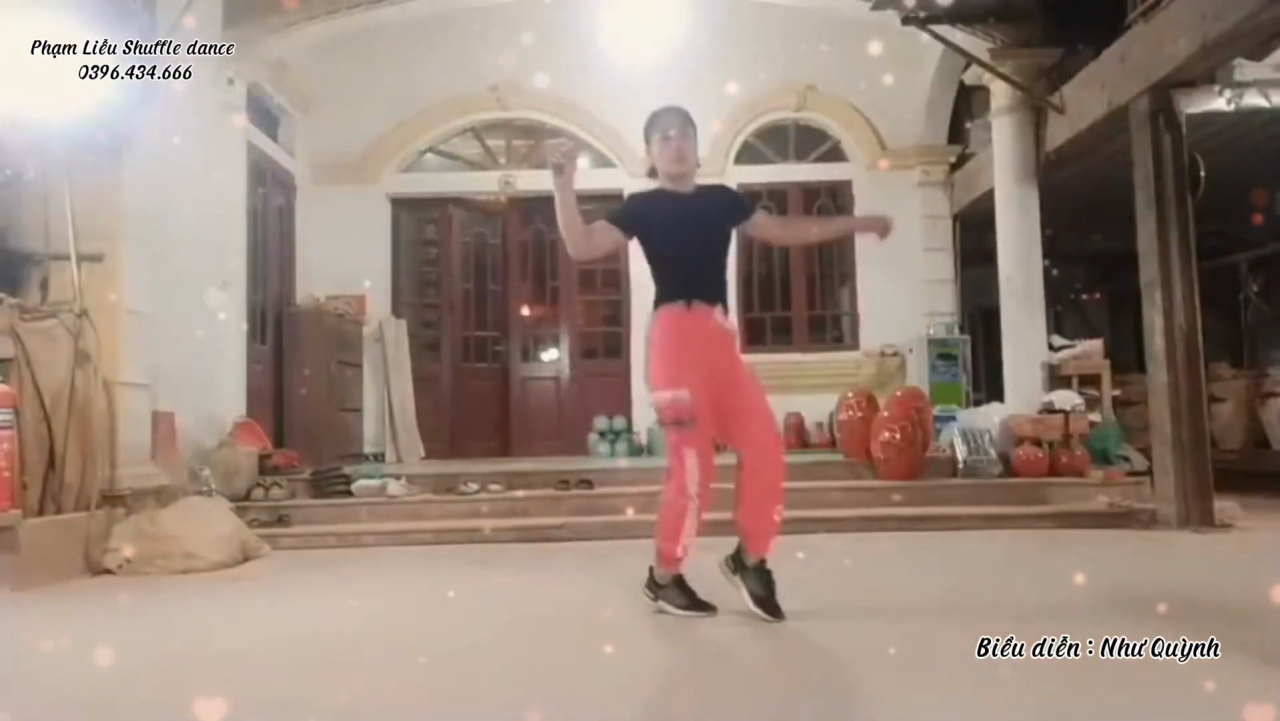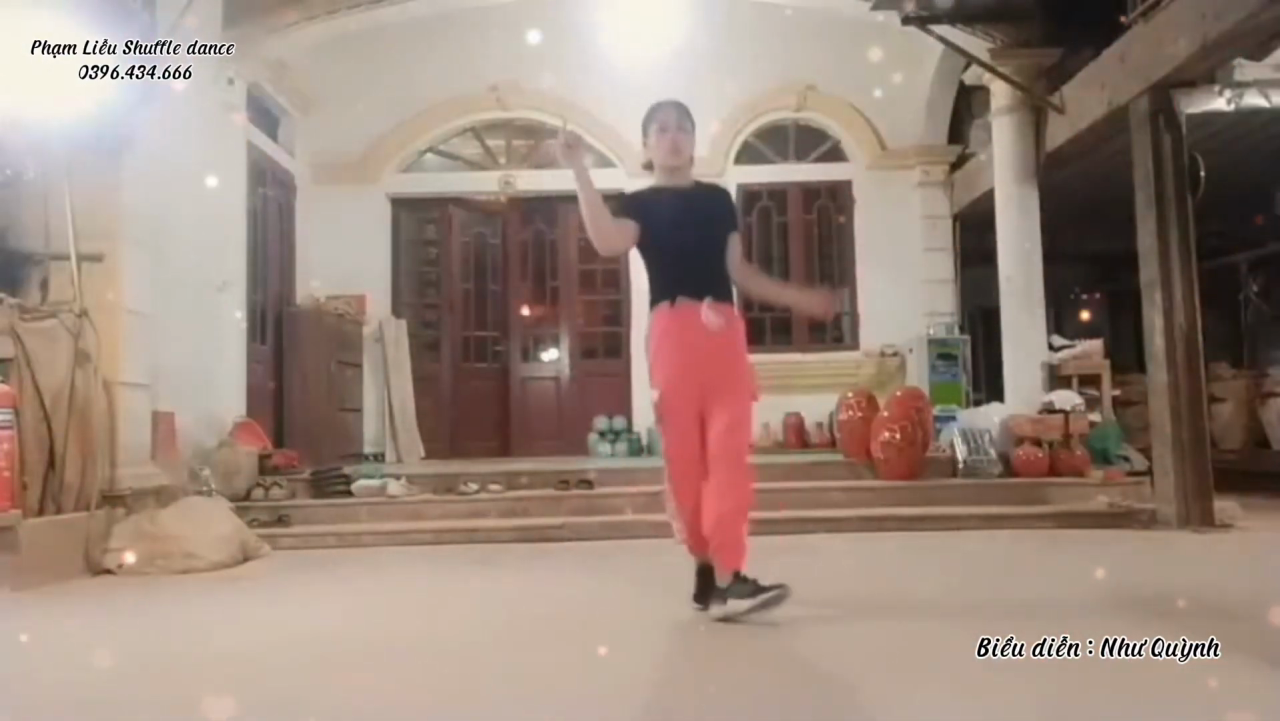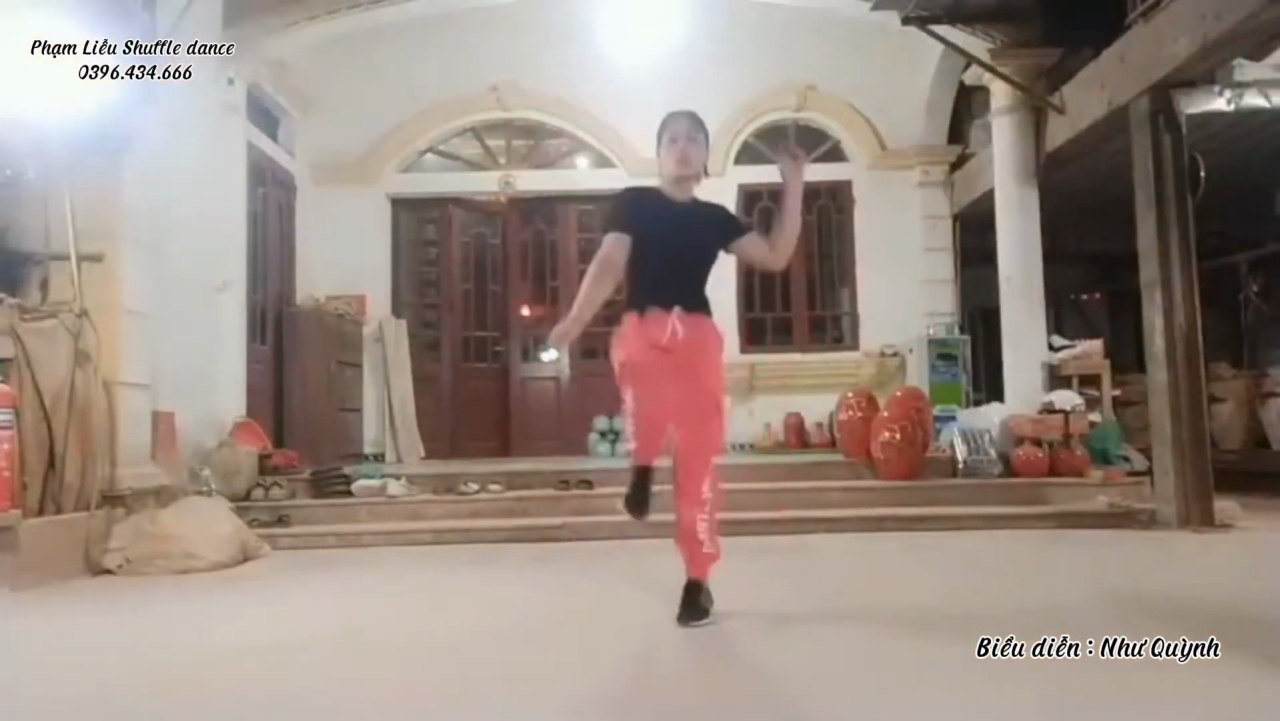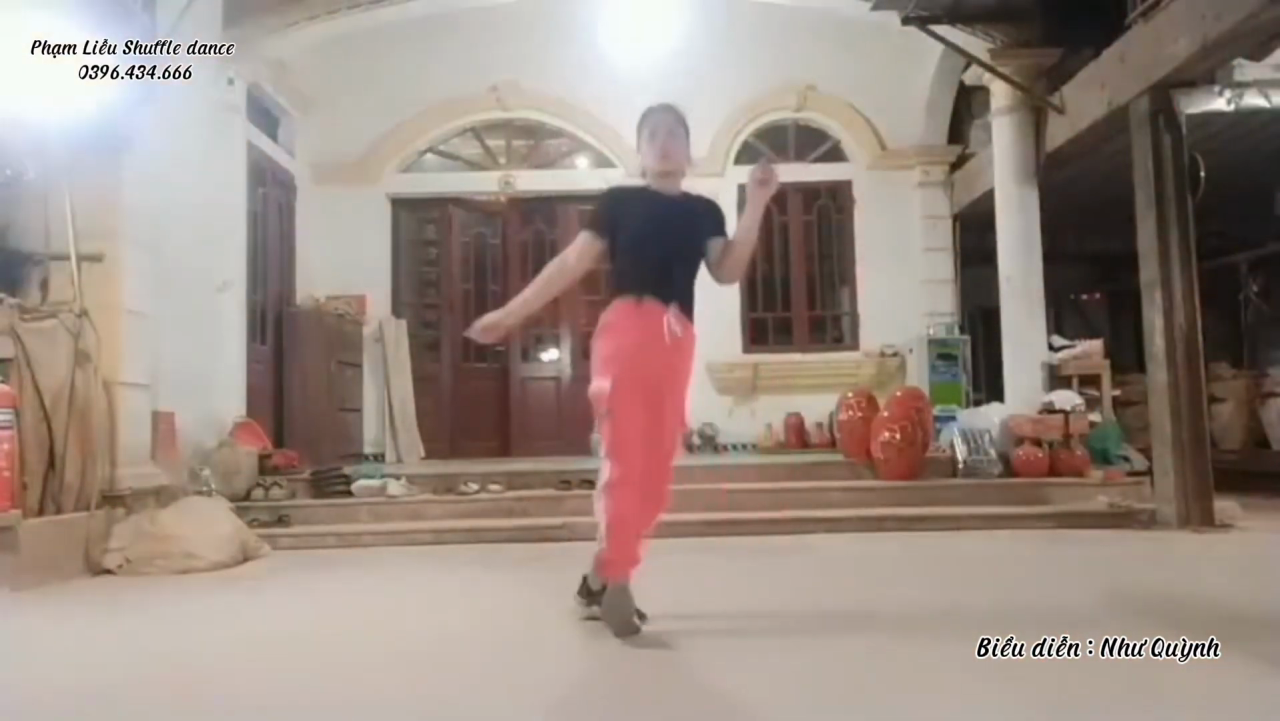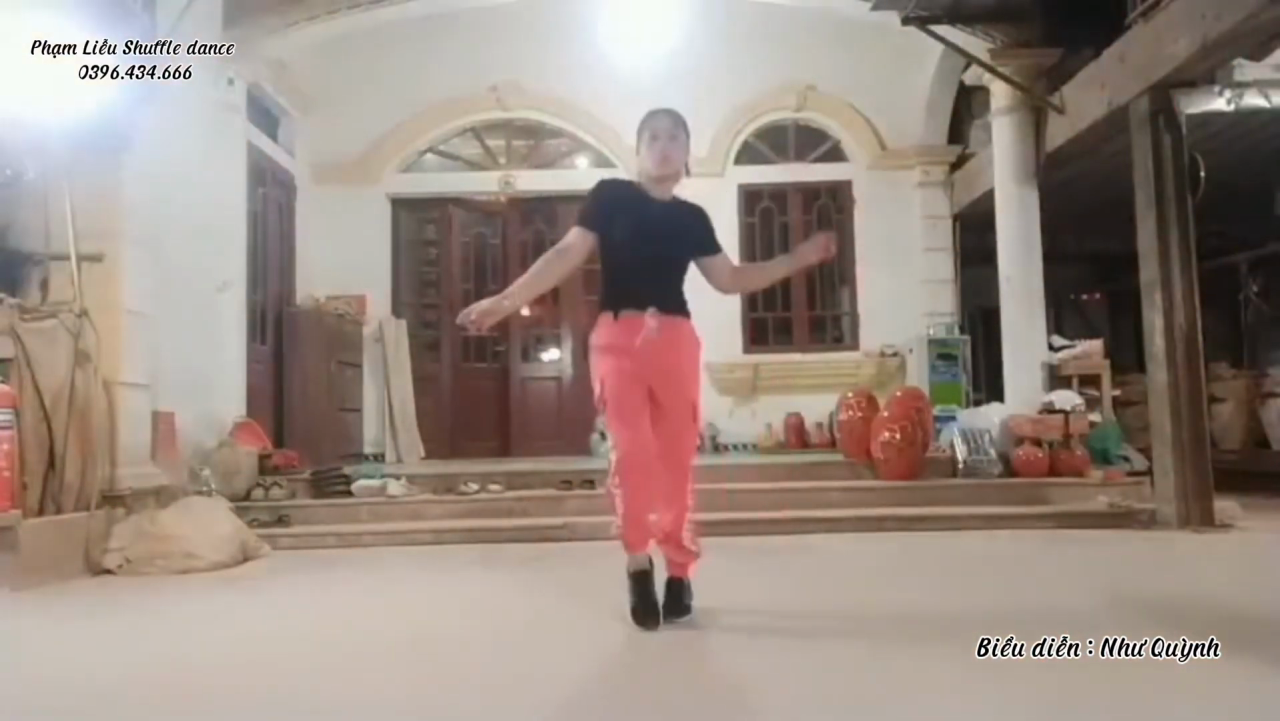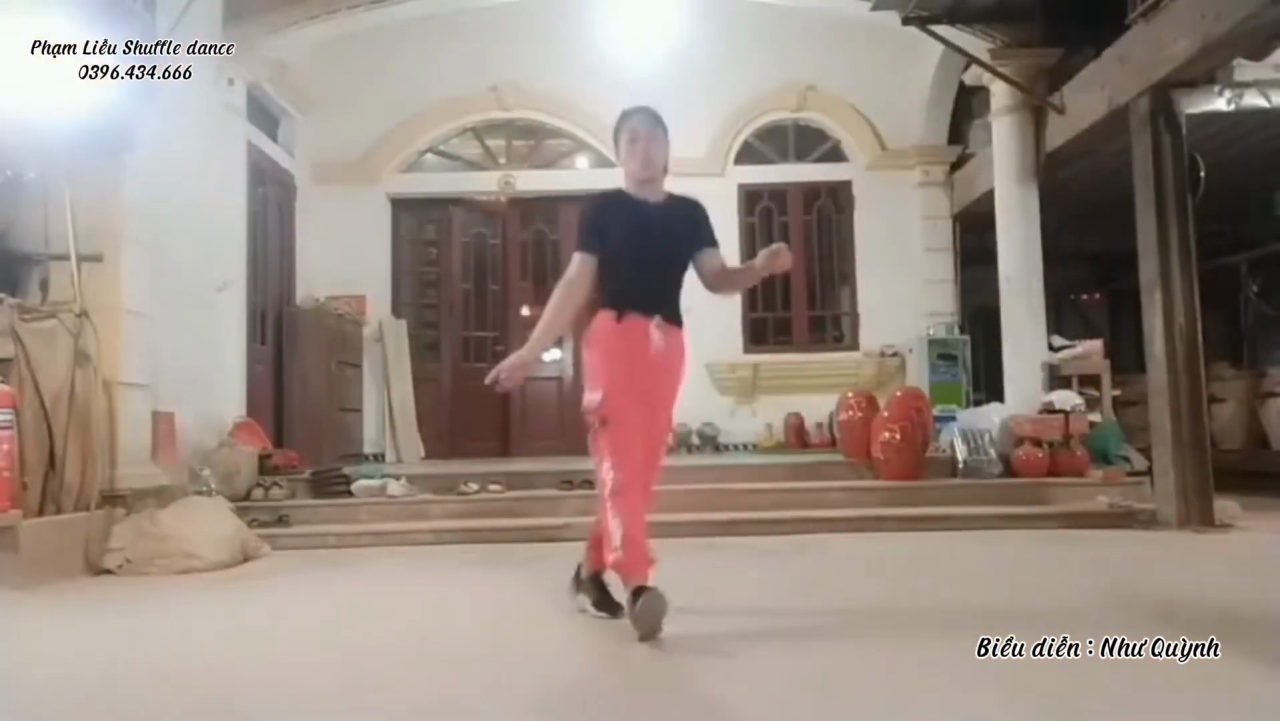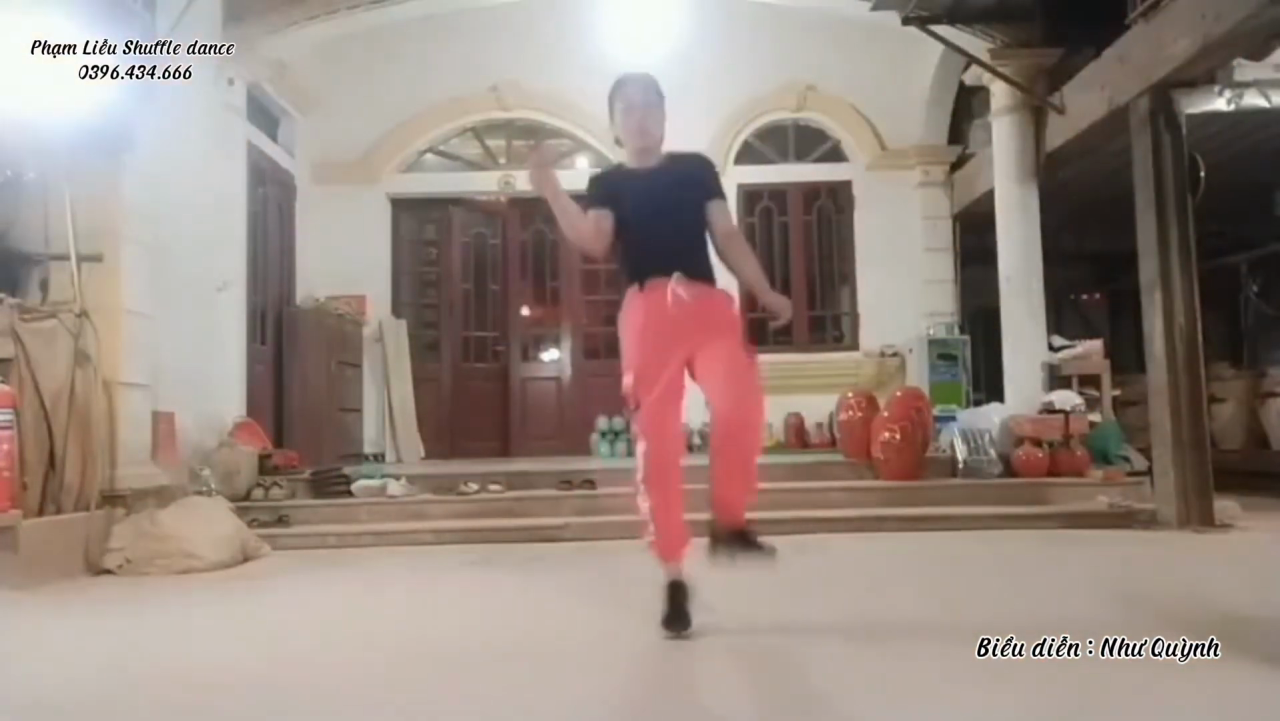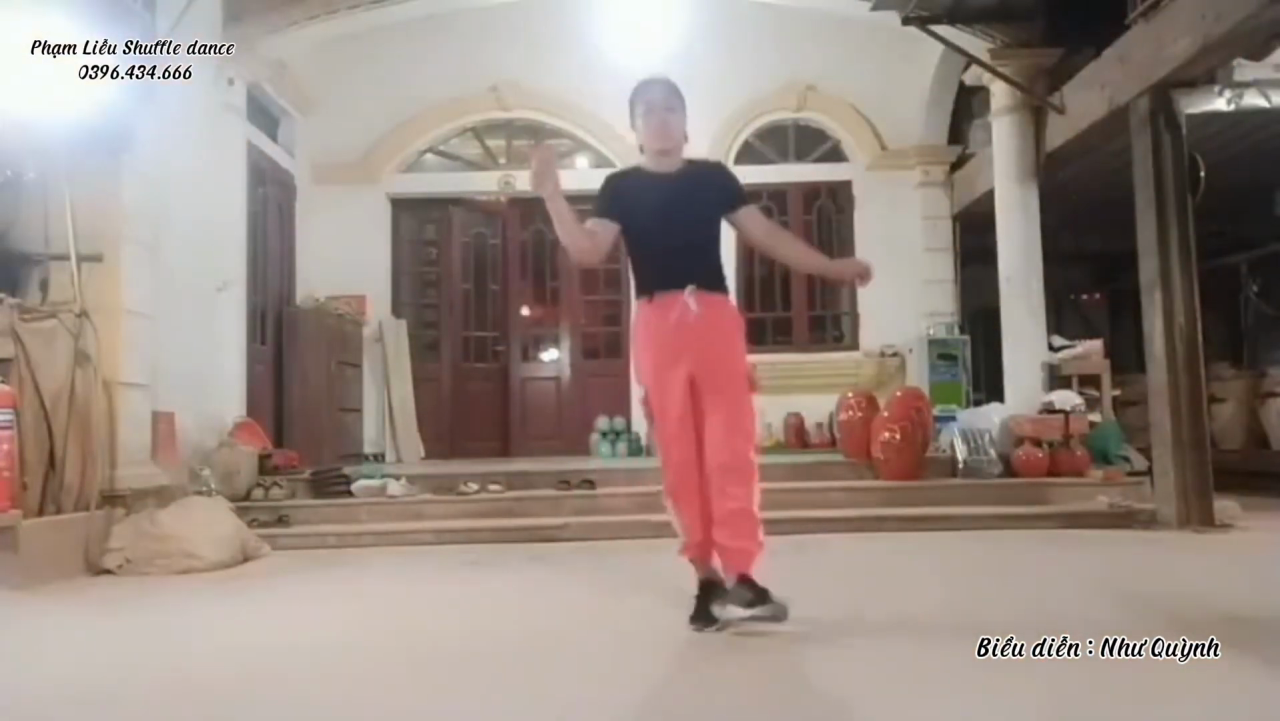
dt=0.3s
person 1, frame 1
left shoulder: (720, 199)
right shoulder: (642, 207)
left elbow: (781, 230)
right elbow: (580, 246)
left wrist: (853, 223)
right wrist: (563, 183)
left hip: (720, 337)
right hip: (676, 333)
left knee: (765, 448)
right knee: (691, 461)
left ankle: (749, 559)
right ankle: (663, 577)
person 1, frame 2
left shoulder: (717, 199)
right shoulder: (639, 204)
right elbow: (609, 243)
left wrist: (799, 298)
right wrist: (580, 172)
left hip: (725, 330)
right hip: (673, 331)
left knee: (730, 453)
right knee: (684, 459)
left ankle: (726, 578)
right ankle: (705, 565)
person 1, frame 3
left shoulder: (717, 217)
right shoulder: (633, 203)
left elbow: (773, 257)
right elbow: (609, 266)
left wrist: (794, 190)
right wrist: (572, 324)
left hip: (697, 339)
right hip: (643, 332)
left knee: (701, 464)
right knee: (650, 413)
left ankle: (698, 581)
right ankle: (643, 465)
person 1, frame 4
left shoulder: (704, 211)
right shoulder: (618, 201)
left elbow: (729, 271)
right elbow: (571, 264)
left wrist: (755, 204)
right wrist: (510, 313)
left hip: (676, 342)
right hip: (626, 331)
left knee: (654, 475)
right knee: (624, 462)
left ankle: (601, 581)
right ankle: (614, 585)
person 1, frame 5
left shoulder: (693, 218)
right shoulder: (609, 196)
left elbow: (730, 278)
right elbow: (567, 255)
left wrist: (799, 259)
right wrist: (506, 299)
left hip: (675, 341)
right hip: (617, 340)
left knee: (676, 462)
right knee: (631, 452)
left ankle: (679, 574)
right ankle: (641, 563)
person 1, frame 6
left shoulder: (690, 214)
right shoulder: (602, 210)
left elbow: (716, 277)
right elbow: (576, 285)
left wrist: (760, 266)
right wrist: (530, 351)
left hip: (666, 349)
right hip: (613, 340)
left knee: (639, 473)
right knee: (621, 467)
left ankle: (590, 572)
right ankle: (637, 586)
person 1, frame 7
left shoulder: (696, 169)
right shoulder: (607, 184)
left elbow: (728, 237)
right elbow: (593, 242)
left wrist: (766, 293)
right wrist: (550, 190)
left hip: (707, 305)
right hip: (646, 313)
left knee: (742, 404)
right knee: (657, 445)
left ankle: (729, 523)
right ankle: (674, 576)
person 1, frame 8
left shoulder: (713, 177)
right shoulder: (621, 188)
left elbow: (763, 233)
right elbow: (587, 251)
left wrist: (831, 267)
right wrist: (552, 194)
left hip: (715, 317)
right hip: (658, 325)
left knee: (731, 446)
right knee: (679, 458)
left ankle: (738, 578)
right ankle: (707, 575)
